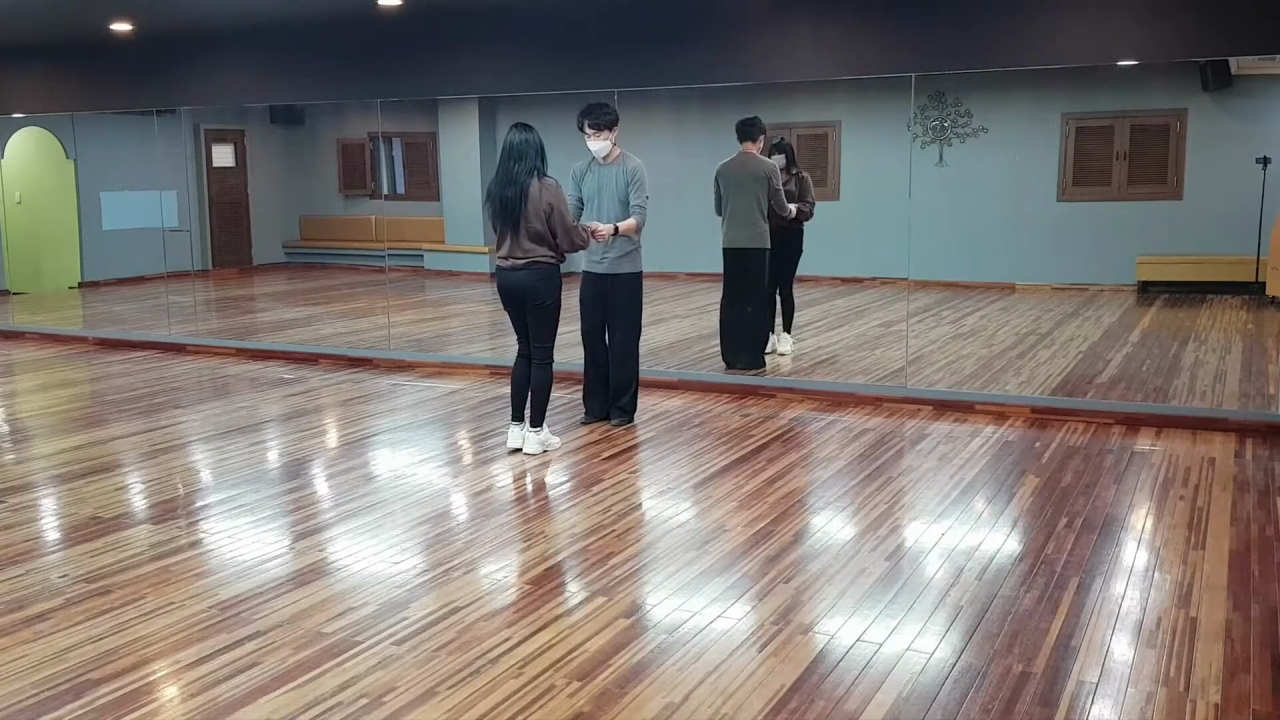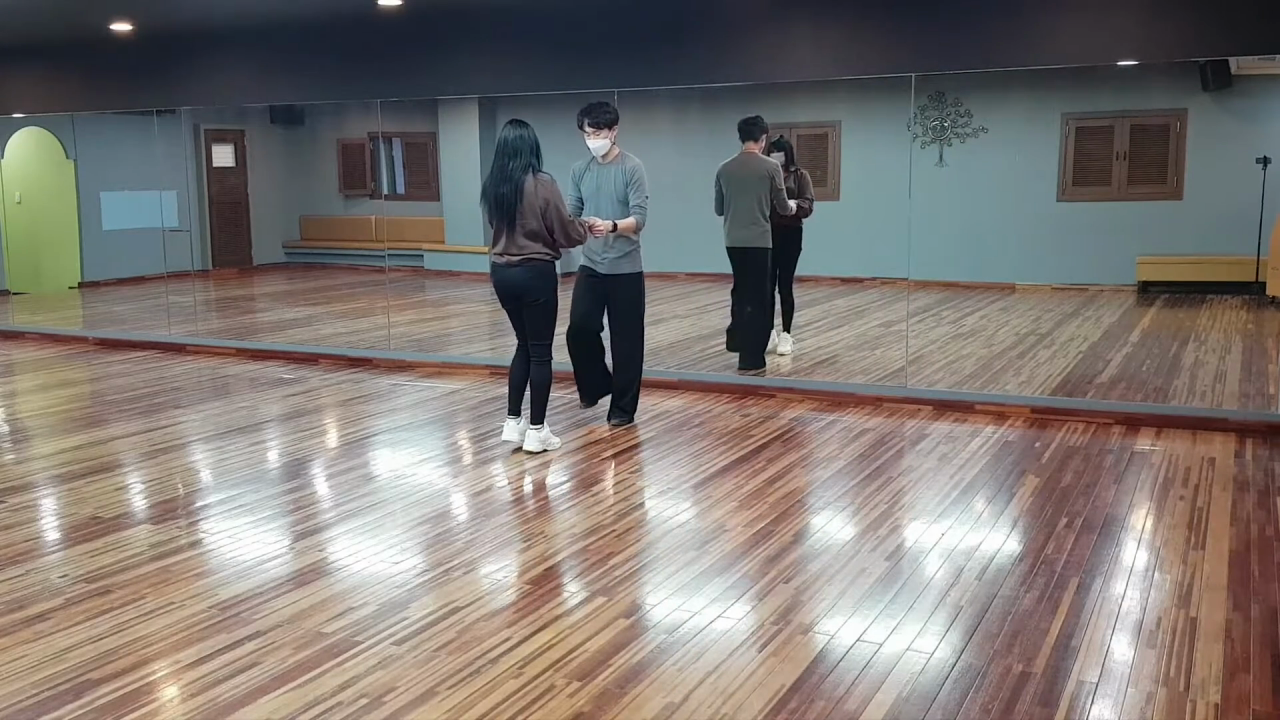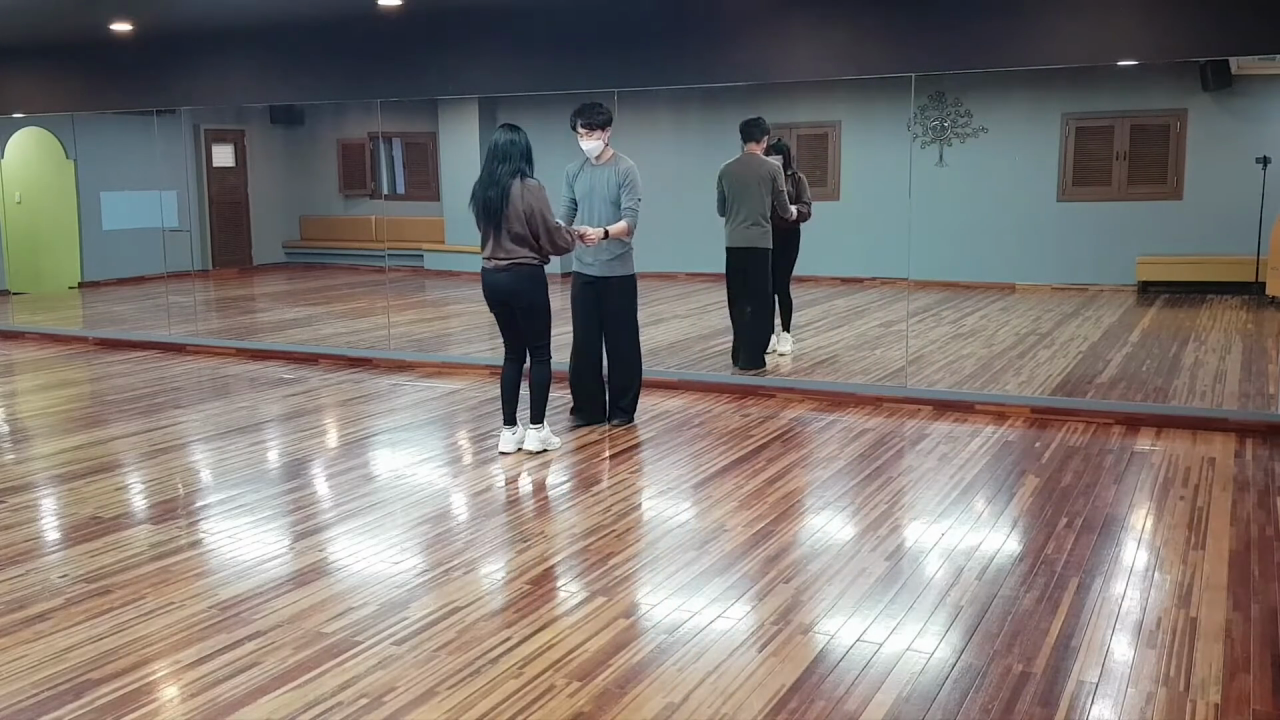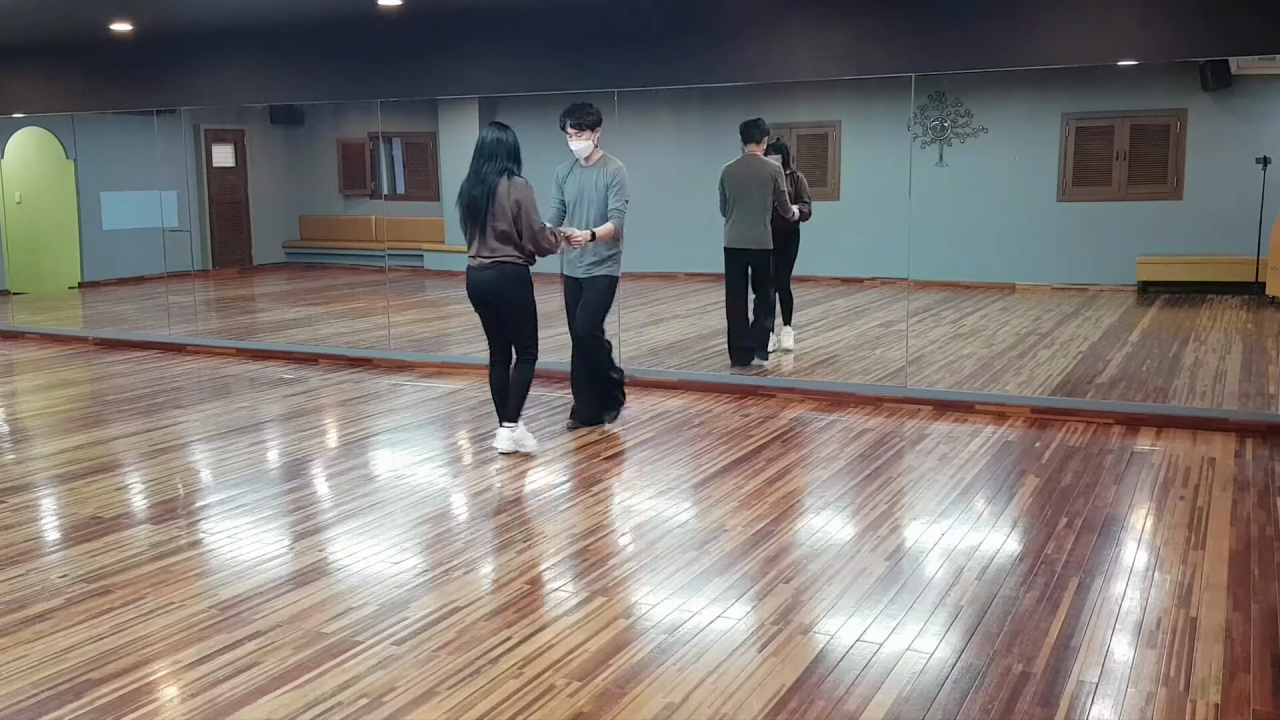
dt=0.2s
person 1, frame 1
left shoulder: (496, 189)
right shoulder: (546, 188)
right elbow: (568, 238)
right wrist: (587, 233)
left hip: (506, 275)
right hip: (539, 276)
left knee: (524, 350)
right knee: (541, 355)
left ankle: (516, 426)
right ankle: (535, 432)
person 1, frame 2
left shoulder: (492, 185)
right shoulder: (541, 184)
right elbow: (566, 232)
right wrist: (585, 226)
left hip: (502, 272)
right hip: (535, 272)
left knee: (524, 345)
right knee: (541, 352)
left ankle: (513, 421)
right ankle: (537, 431)
person 1, frame 3
left shoulder: (482, 189)
right shoulder: (529, 188)
right elbow: (552, 239)
right wrist: (572, 234)
left hip: (492, 277)
right hip: (524, 277)
left knee: (513, 353)
right knee: (539, 354)
left ankle: (509, 431)
right ankle: (536, 430)
person 1, frame 4
left shoulder: (470, 188)
right shoulder: (516, 187)
right elbow: (536, 241)
right wrist: (557, 237)
left hip: (476, 276)
right hip: (509, 277)
left knee: (500, 354)
right knee: (526, 353)
left ankle: (506, 429)
right ankle: (511, 427)
person 2, frame 1
left shoulder: (632, 168)
right shoulder: (580, 171)
left elbow: (639, 218)
right elbow: (571, 213)
left wrist: (612, 229)
left hip: (625, 268)
right hip: (592, 268)
left knee: (623, 339)
right knee: (592, 338)
left ankle: (622, 407)
right ankle: (596, 404)
person 2, frame 2
left shoulder: (632, 167)
right shoulder: (580, 170)
left elbow: (639, 218)
right elbow: (571, 213)
left wrist: (611, 226)
left hip: (625, 267)
right hip: (590, 264)
left knee: (625, 339)
right knee: (580, 328)
left ankle: (623, 407)
right ankle: (595, 386)
person 2, frame 3
left shoulder: (625, 169)
right shoulder: (574, 172)
left elbow: (630, 221)
right elbow: (565, 215)
left wrist: (602, 233)
left hip: (617, 270)
right hip: (583, 269)
left knee: (621, 341)
right knee: (585, 341)
left ankle: (623, 407)
right ankle: (589, 407)
person 2, frame 4
left shoulder: (614, 171)
right shoulder: (563, 173)
left elbow: (617, 222)
right elbow: (555, 216)
left wrist: (589, 235)
left hip: (603, 266)
right hip: (572, 269)
left knee: (587, 330)
right knee: (580, 336)
left ankle: (611, 394)
right ankle: (586, 409)
person 3, frame 1
left shoulder: (723, 169)
right shoulder: (768, 167)
right elbow: (780, 207)
right wrist: (791, 211)
left hip: (730, 243)
right hip: (756, 242)
left knee: (732, 299)
right knee: (754, 300)
left ankle: (731, 354)
right ankle: (750, 359)
person 3, frame 2
left shoulder: (725, 168)
right shoulder: (770, 167)
left elbow: (718, 209)
right elbow: (782, 207)
right wrist: (791, 207)
left hip: (733, 241)
right hip: (758, 241)
left knee: (741, 293)
right knee: (757, 300)
left ankle: (736, 339)
right ankle: (751, 359)
person 3, frame 3
left shoulder: (727, 169)
right shoulder: (772, 168)
right elbow: (783, 208)
right wrist: (792, 214)
left hip: (733, 242)
right hip: (760, 242)
left knee: (737, 299)
right knee: (759, 302)
left ankle: (740, 354)
right ankle: (752, 358)
person 3, frame 4
left shoulder: (728, 170)
right shoulder: (773, 169)
right elbow: (784, 208)
right wrist: (794, 214)
left hip: (733, 243)
right hip: (761, 242)
left knee: (735, 300)
right knee: (764, 297)
left ankle: (740, 354)
right ankle: (757, 348)
person 4, frame 1
left shoulder: (801, 178)
left elbow: (808, 208)
left wrist: (793, 208)
left hip: (791, 237)
right hip: (767, 237)
left knee: (785, 288)
right knee: (768, 287)
left ankle: (786, 336)
right ankle: (770, 334)
person 4, frame 2
left shoulder: (800, 176)
left elbow: (808, 204)
left wrist: (793, 205)
left hip: (790, 235)
left knee: (785, 286)
right knee: (767, 285)
left ankle: (786, 336)
right ankle: (769, 333)
person 4, frame 3
left shoulder: (797, 179)
left elbow: (806, 208)
left wrist: (795, 211)
left hip: (788, 238)
left knee: (782, 286)
left ankle: (785, 335)
right ankle: (769, 335)
person 4, frame 4
left shoulder: (796, 178)
left elbow: (806, 207)
left wrist: (796, 210)
left hip: (788, 236)
left knee: (782, 283)
left ankle: (787, 330)
right ankle: (770, 333)
